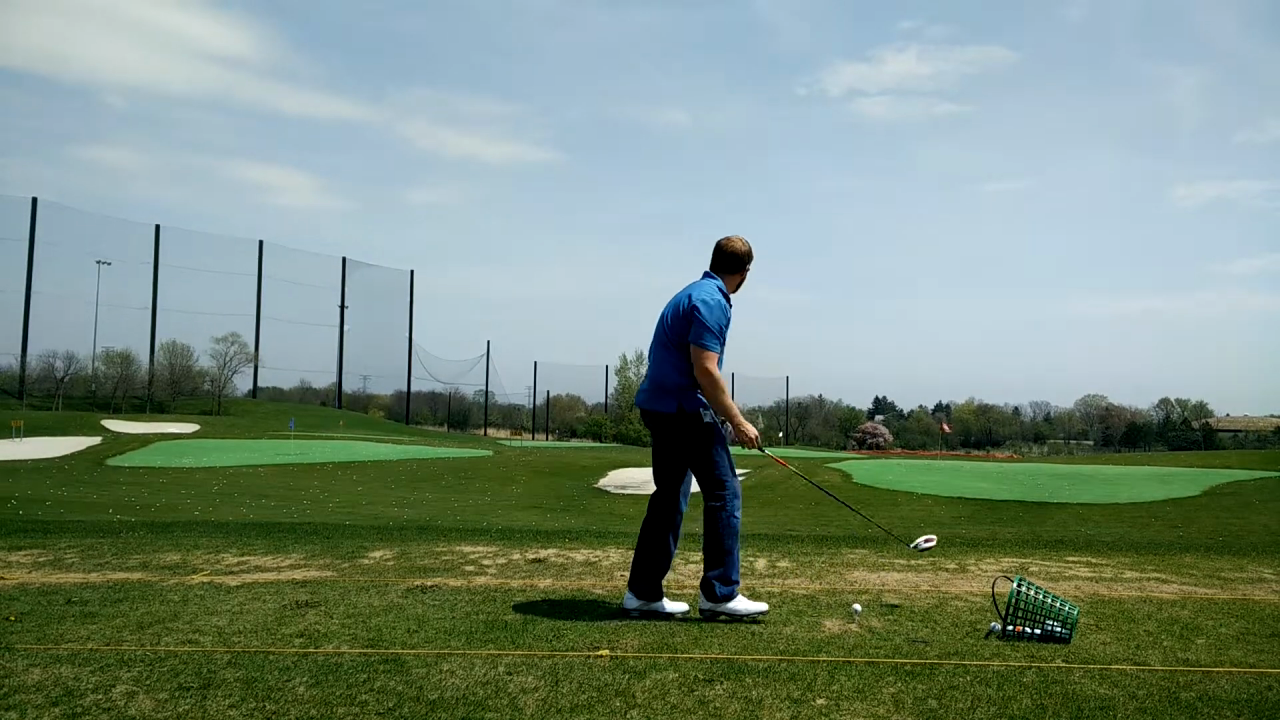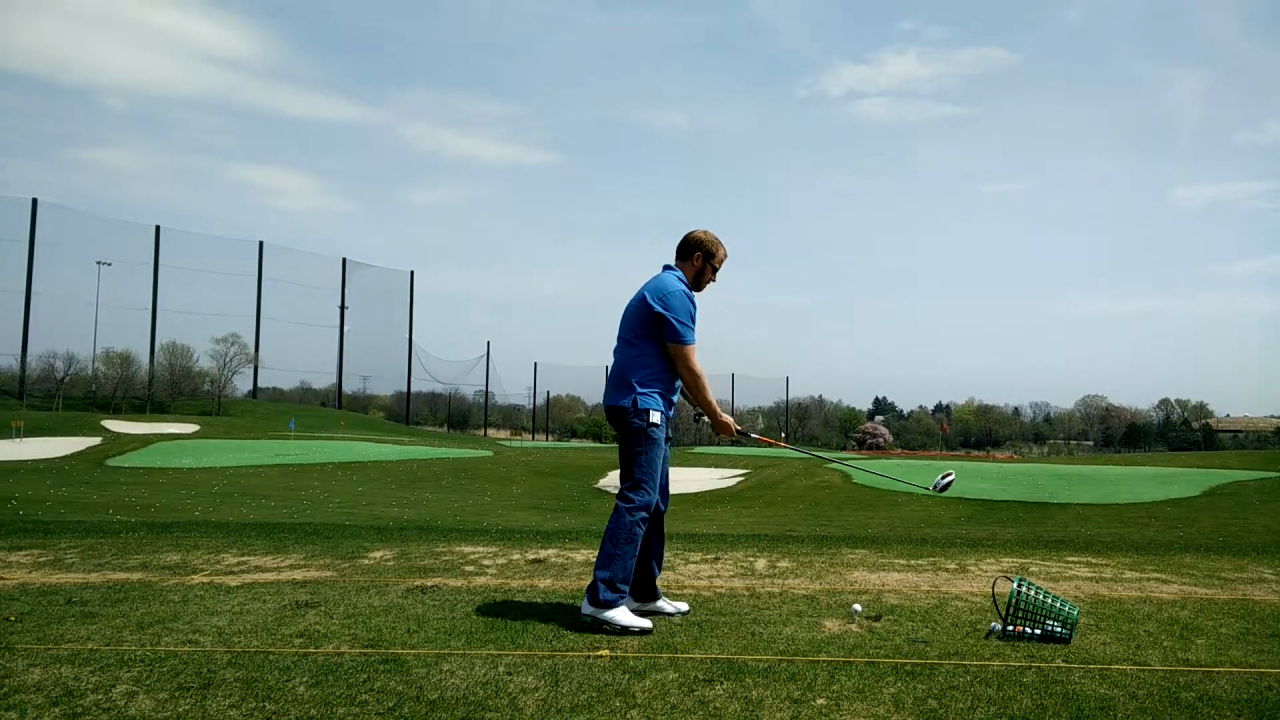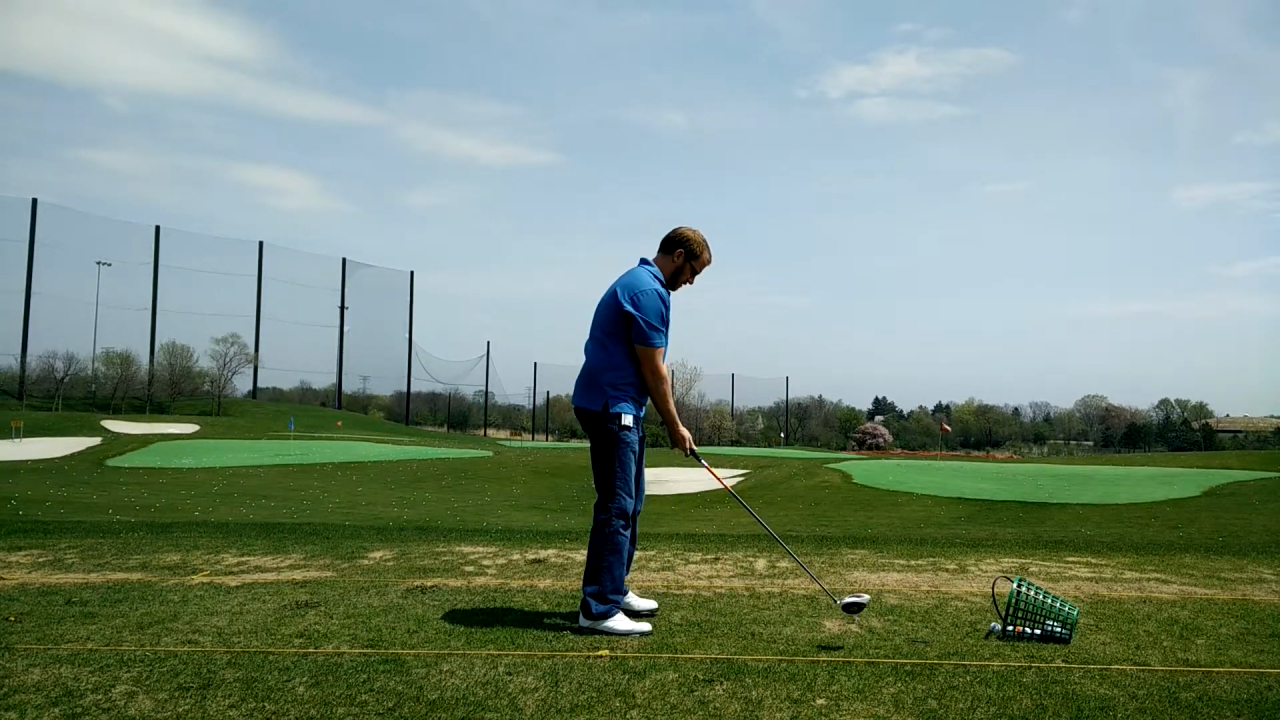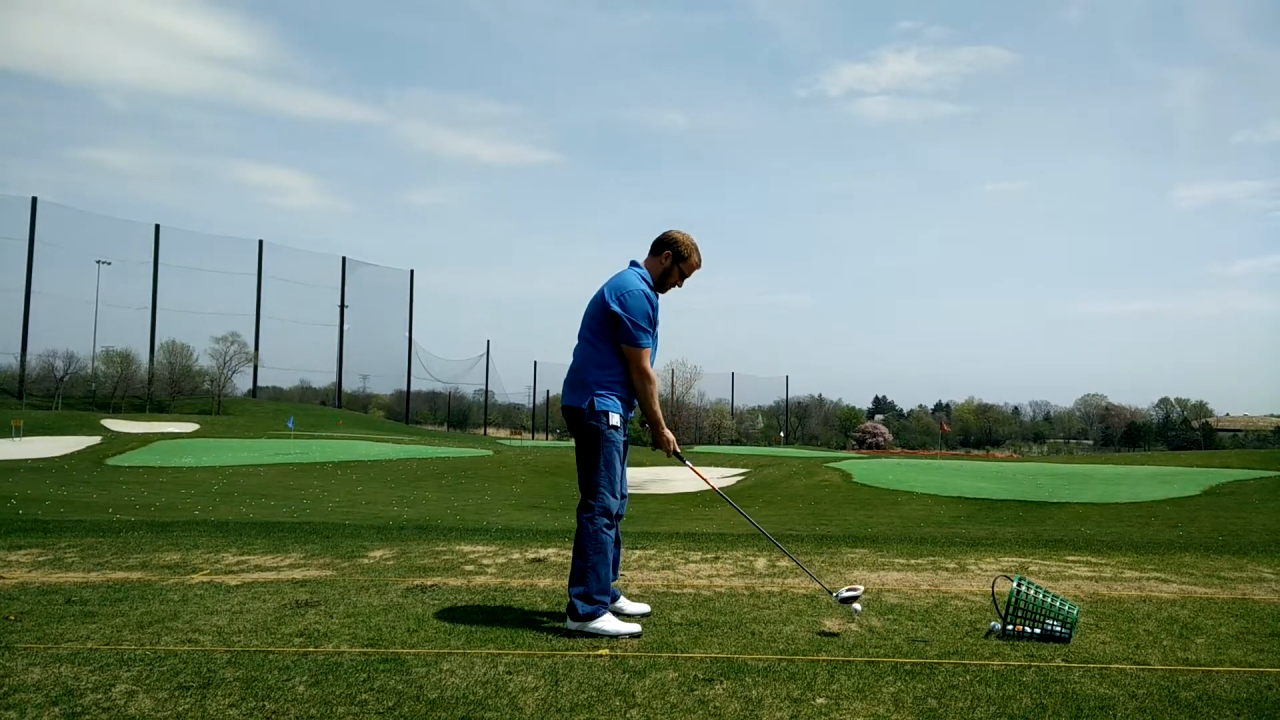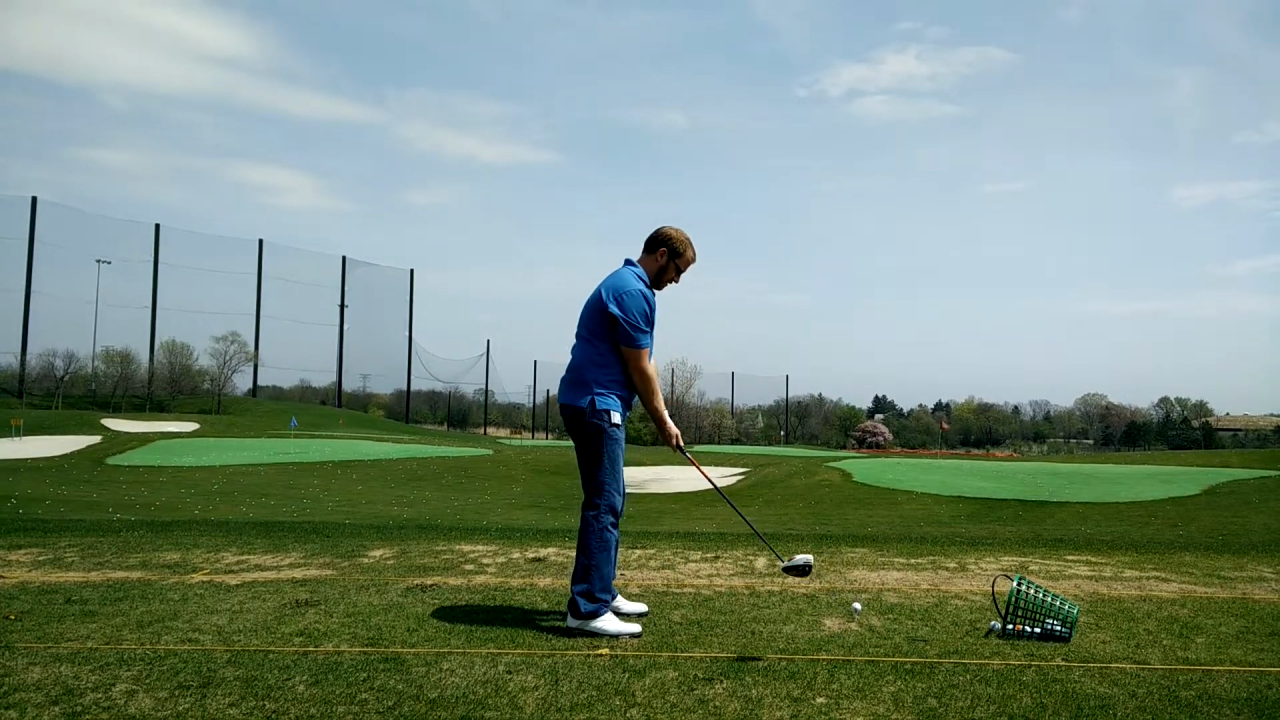
dt=0.5s
person 1, frame 1
left shoulder: (693, 293)
right shoulder: (712, 301)
right elbow: (705, 370)
left wrist: (722, 414)
right wrist: (736, 420)
left hip: (658, 406)
right hip: (682, 409)
left knee: (669, 498)
right knee: (723, 493)
left ankle: (643, 592)
right ankle: (720, 594)
person 1, frame 2
left shoulder: (662, 287)
right shoulder: (675, 292)
right elbow: (688, 367)
left wrist: (703, 409)
right wrist: (715, 414)
left hip: (639, 405)
right hip: (641, 406)
left knee: (653, 501)
right knee: (638, 499)
left ankle: (643, 592)
right ankle: (604, 597)
person 1, frame 3
left shoulder: (639, 282)
right shoulder: (649, 290)
left elbow: (648, 367)
right elbow: (653, 371)
left wrist: (672, 422)
right wrist: (675, 426)
left hip: (612, 406)
right hip: (611, 408)
left knee: (628, 502)
right knee: (617, 506)
left ankle: (612, 591)
right ankle: (598, 609)
person 1, frame 4
left shoulder: (633, 287)
right shoulder: (636, 291)
left elbow: (641, 369)
right elbow: (640, 371)
left wrist: (655, 423)
right wrist: (659, 427)
left hip: (601, 405)
right hip: (598, 406)
left knee: (611, 503)
right knee: (601, 505)
left ankle: (603, 593)
right ankle: (585, 609)
person 1, frame 5
left shoulder: (627, 283)
right shoulder: (634, 291)
left elbow: (642, 365)
right elbow: (640, 370)
left wrist: (663, 417)
right wrist: (663, 422)
left hip: (599, 405)
right hip: (596, 406)
left knee: (610, 501)
right knee: (603, 504)
left ankle: (601, 592)
right ankle: (587, 607)
